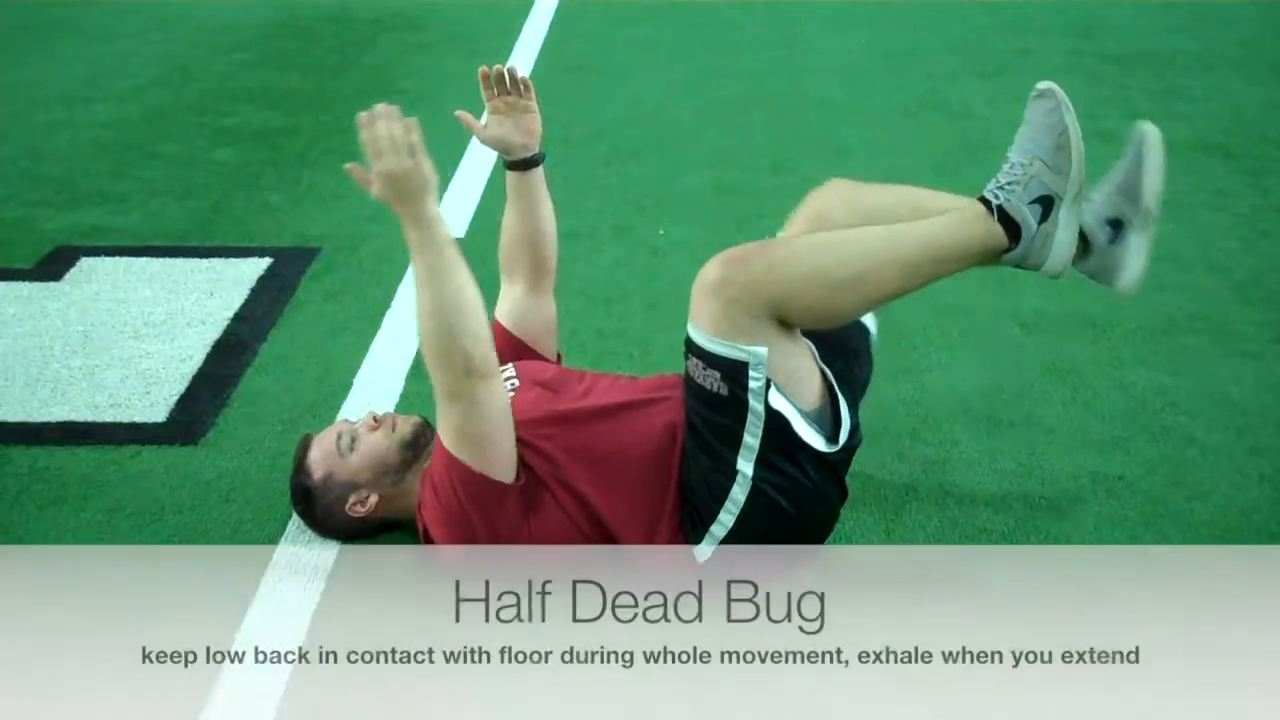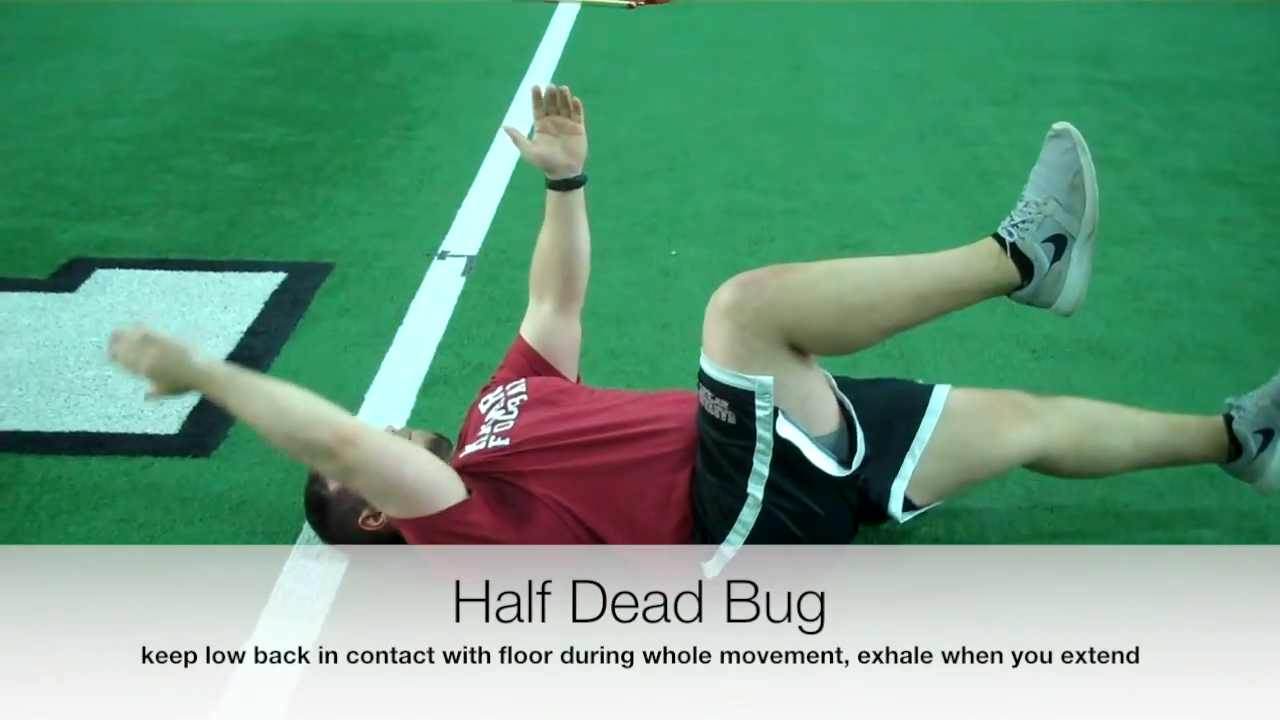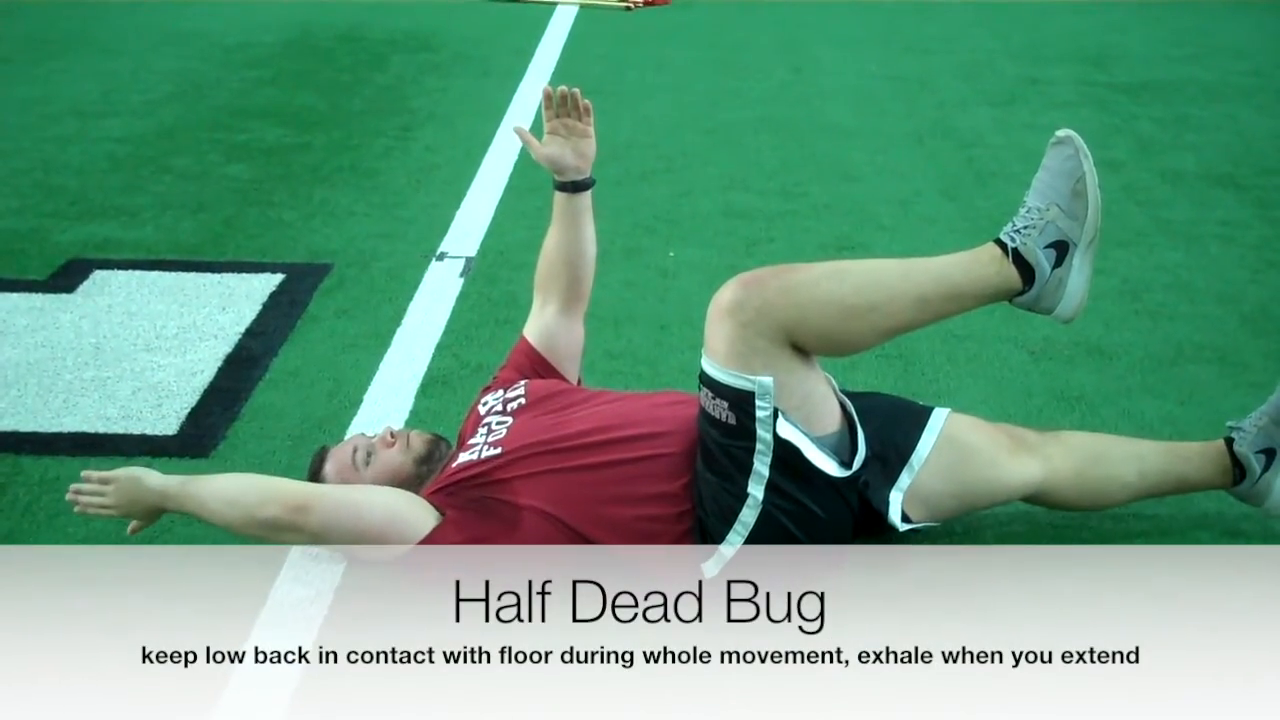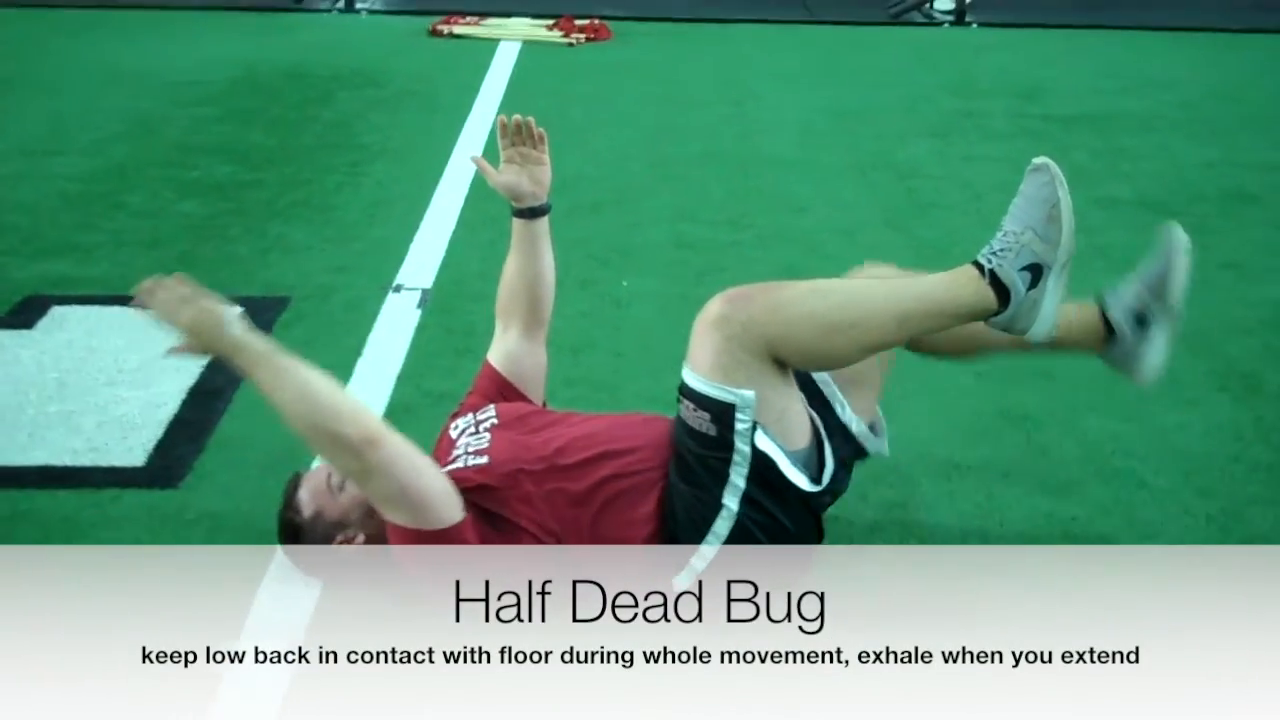
dt=1s
person 1, frame 1
left shoulder: (494, 386)
right shoulder: (462, 507)
left elbow: (530, 283)
right elbow: (465, 375)
left wrist: (521, 156)
right wrist: (420, 212)
left hip: (747, 431)
right hip: (748, 499)
left knee: (838, 206)
right knee: (732, 277)
left ankle: (1083, 236)
right ankle: (1013, 220)
person 1, frame 2
left shoulder: (506, 398)
right shoulder: (450, 520)
left elbow: (559, 298)
right elbow: (337, 436)
left wrist: (564, 181)
right wrist: (198, 370)
left hip: (779, 455)
right hip: (747, 512)
left knee: (1027, 418)
right knee: (744, 302)
right ankle: (1020, 256)
person 1, frame 3
left shoulder: (510, 398)
right shoulder: (447, 522)
left elbow: (564, 299)
right elbow: (296, 510)
left wrist: (572, 180)
right wrist: (163, 485)
left hip: (782, 456)
right hip: (747, 513)
left knee: (1024, 452)
right knee: (748, 300)
right ankle: (1025, 261)
person 1, frame 4
left shoulder: (474, 423)
right shoulder: (426, 537)
left elbow: (523, 328)
right elbow: (364, 442)
left wrist: (530, 209)
right wrist: (241, 342)
left hip: (711, 469)
right hip: (719, 533)
left knee: (885, 295)
right knee: (733, 317)
left ankle: (1107, 327)
right ankle: (1001, 284)
